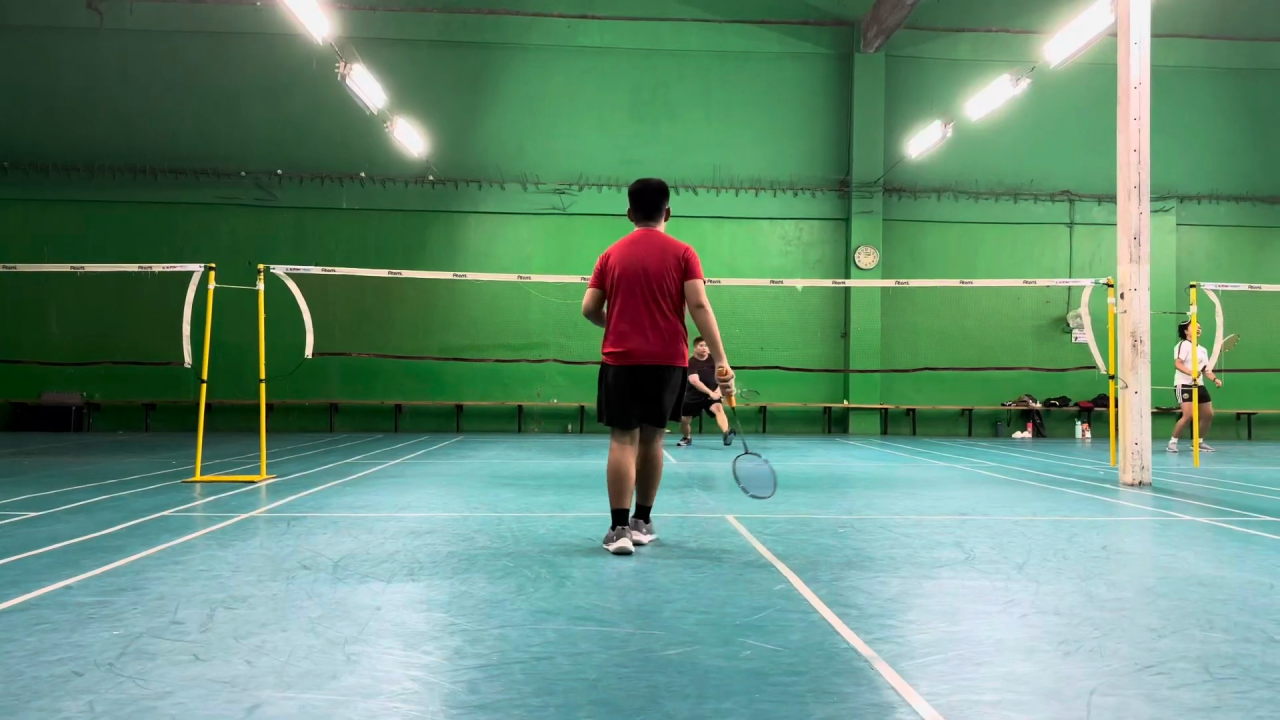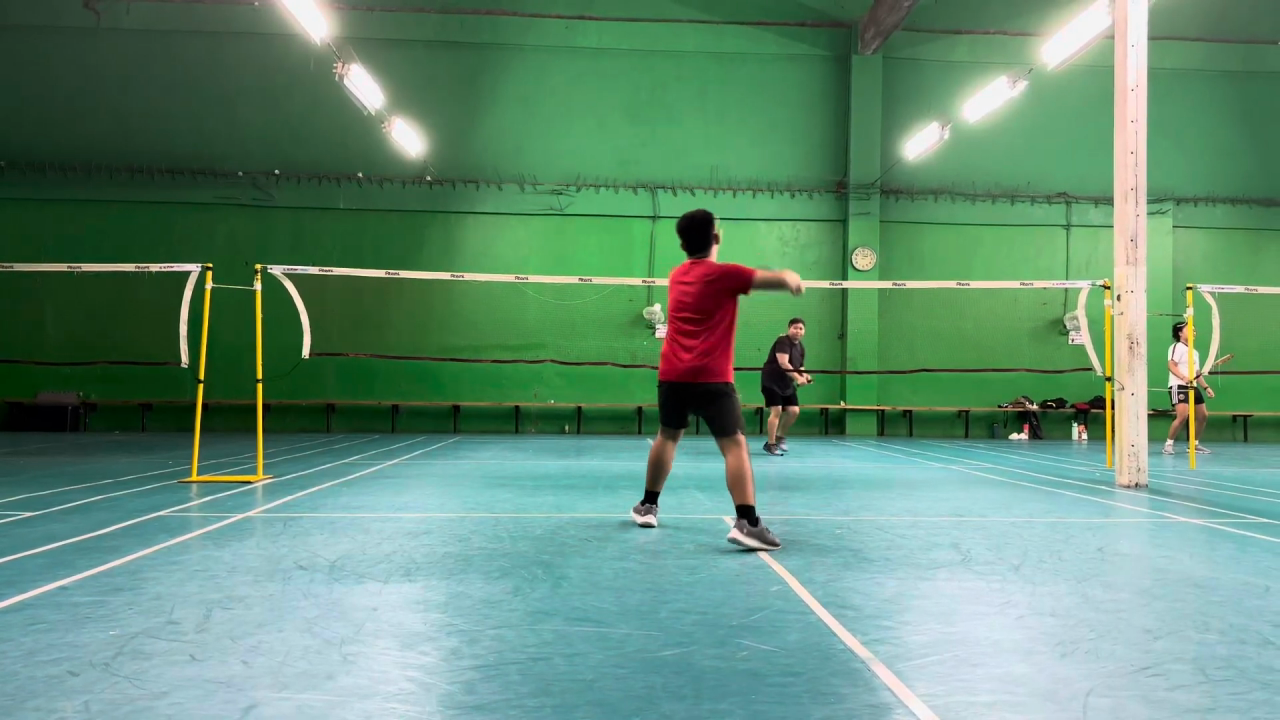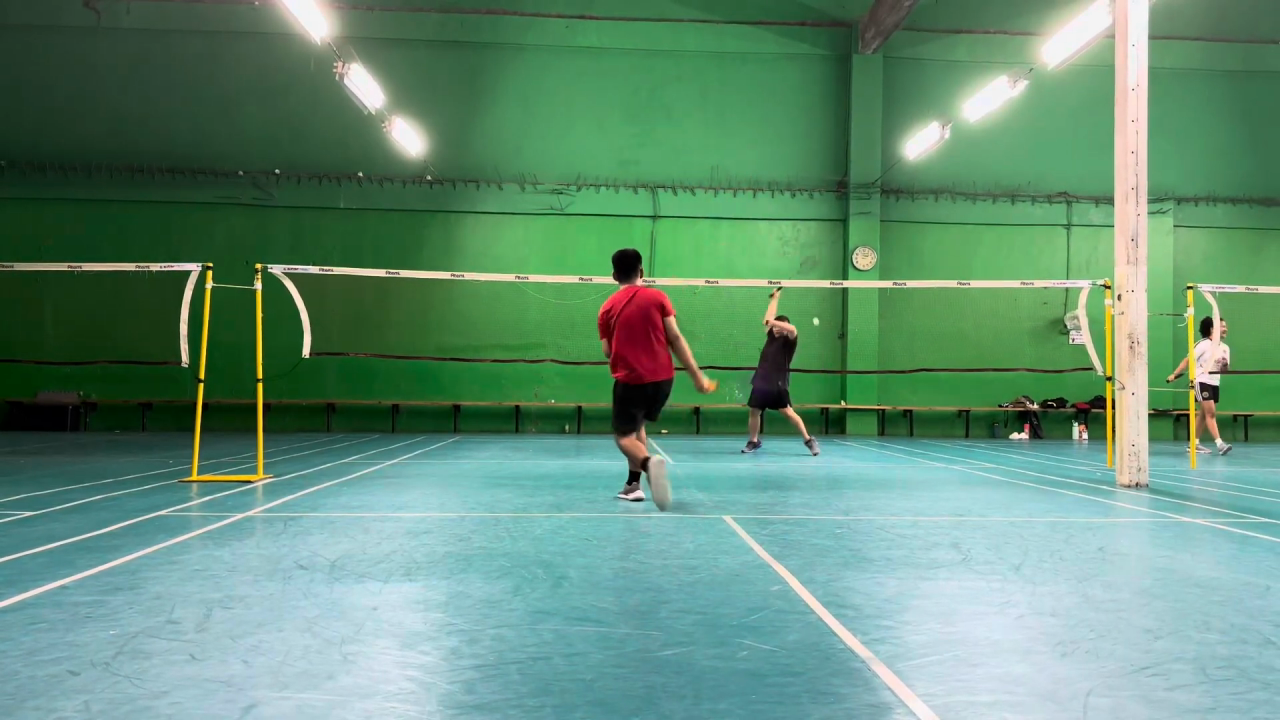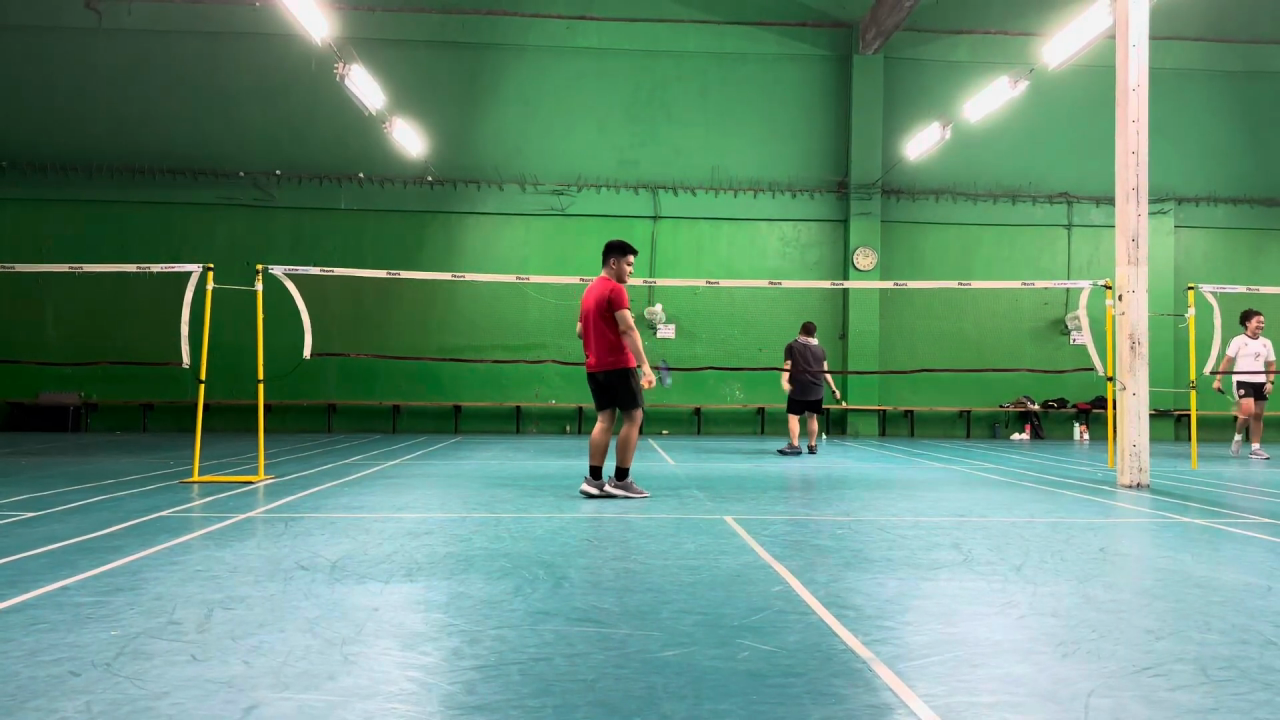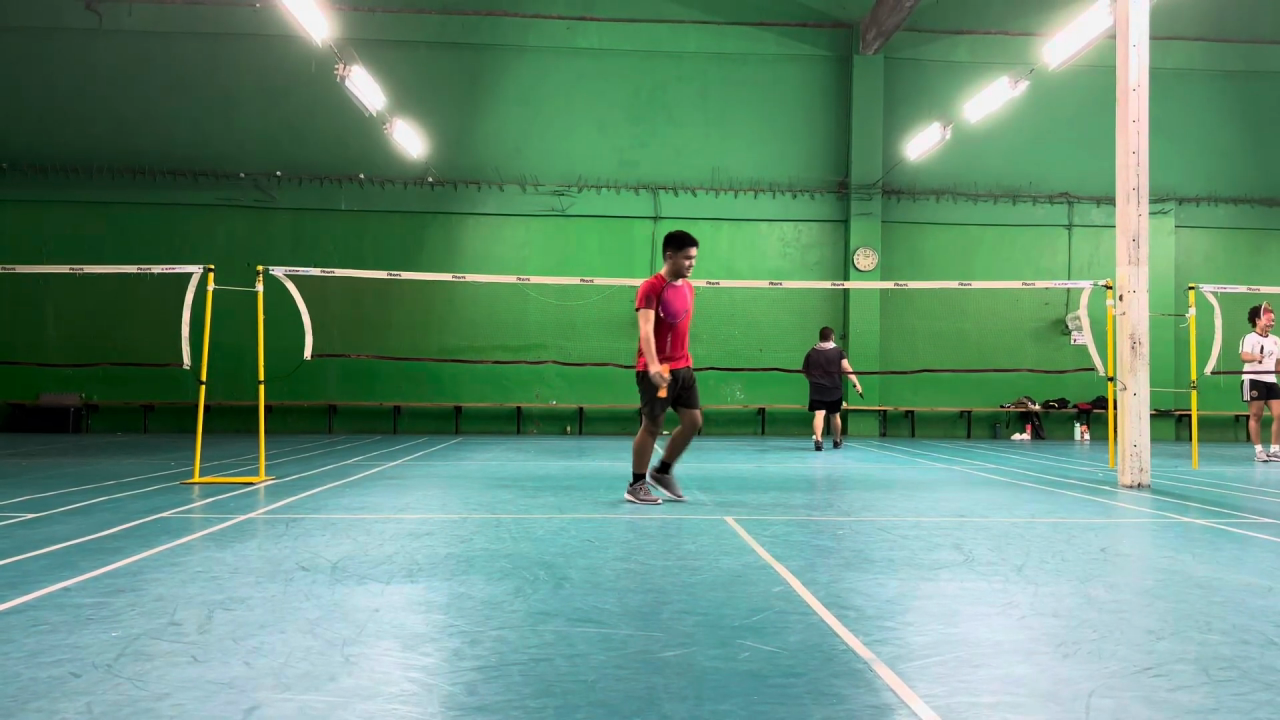
dt=1s
person 1, frame 1
left shoulder: (612, 254)
right shoulder: (683, 253)
left elbow: (589, 309)
right elbow: (700, 306)
right wrist: (720, 360)
left hip: (621, 360)
right hip: (668, 360)
left knee: (622, 441)
right knee: (652, 440)
left ankle: (620, 528)
right ankle: (642, 521)
person 1, frame 2
left shoulder: (677, 275)
right shoulder: (723, 274)
right elbow: (779, 279)
right wrist: (793, 280)
left hip: (671, 374)
right hip: (710, 377)
left knee: (667, 436)
right knee: (735, 446)
left ankle: (647, 506)
right ankle: (748, 523)
person 1, frame 3
left shoulder: (607, 308)
right shoulder: (655, 297)
left elbow: (608, 353)
right elbow: (676, 340)
right wrist: (696, 375)
left hip: (630, 380)
right hip: (662, 377)
left knee: (625, 437)
right knee: (637, 429)
left ankle: (650, 464)
right ankle: (633, 485)
person 1, frame 4
left shoulder: (590, 291)
right shoulder: (615, 290)
left elbow: (581, 331)
right elbow: (628, 330)
right wrist: (645, 366)
left hip: (595, 368)
right hip: (618, 365)
left knee: (604, 420)
right knee: (633, 418)
left ankle: (594, 480)
right ankle: (620, 481)
person 1, frame 5
left shoulder: (688, 287)
right shoulder: (651, 287)
right elbow: (646, 330)
right wrist: (653, 366)
left hip: (682, 368)
right hip: (658, 370)
left knee: (694, 421)
right knee: (652, 424)
left ankle: (662, 471)
right ankle: (636, 486)
